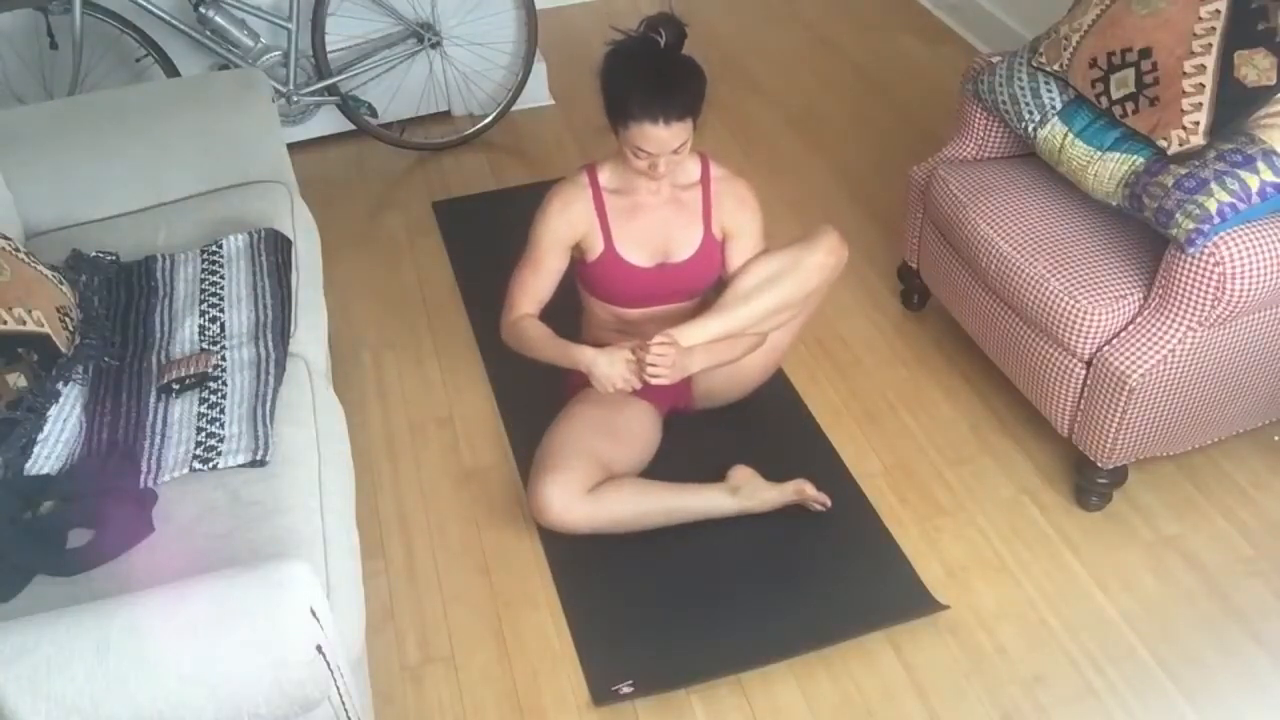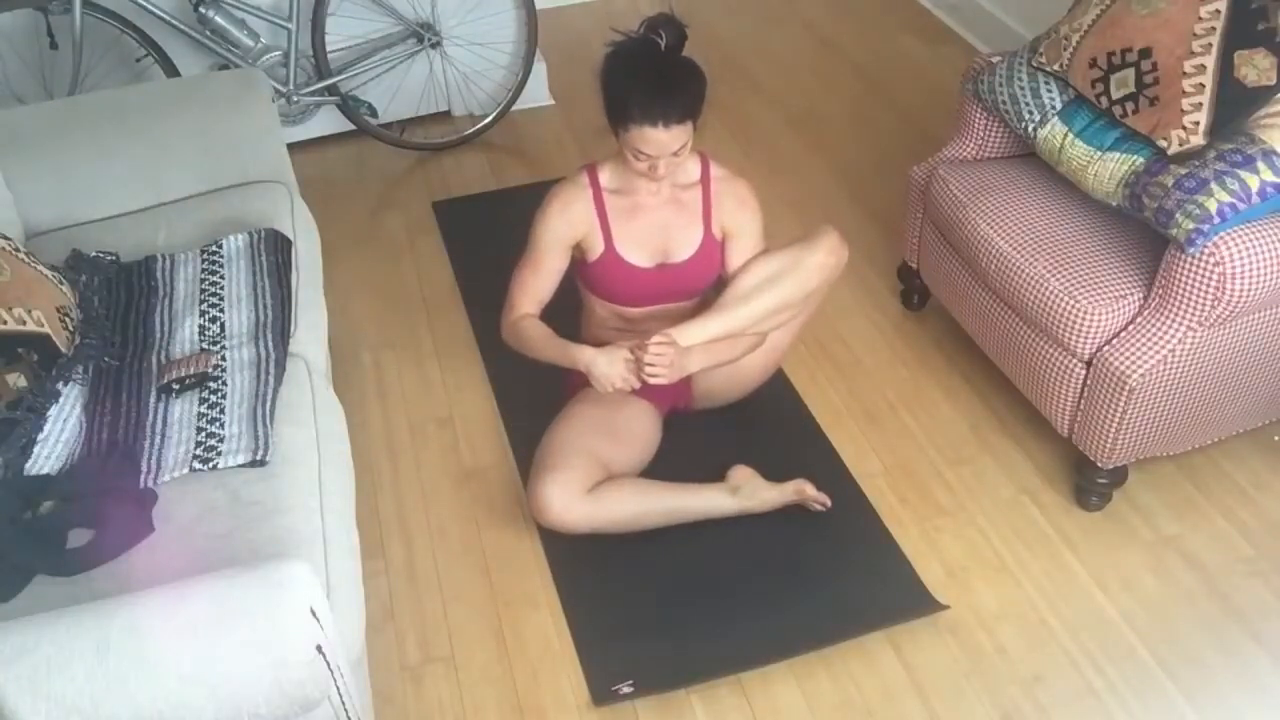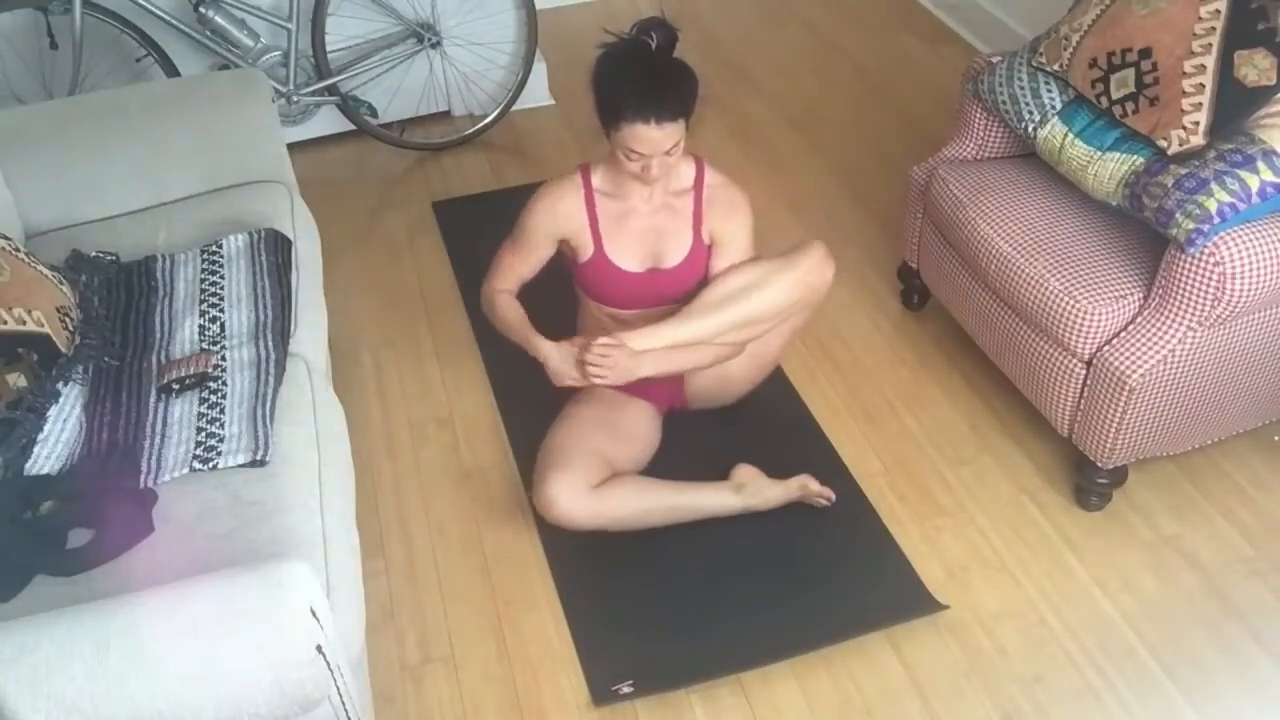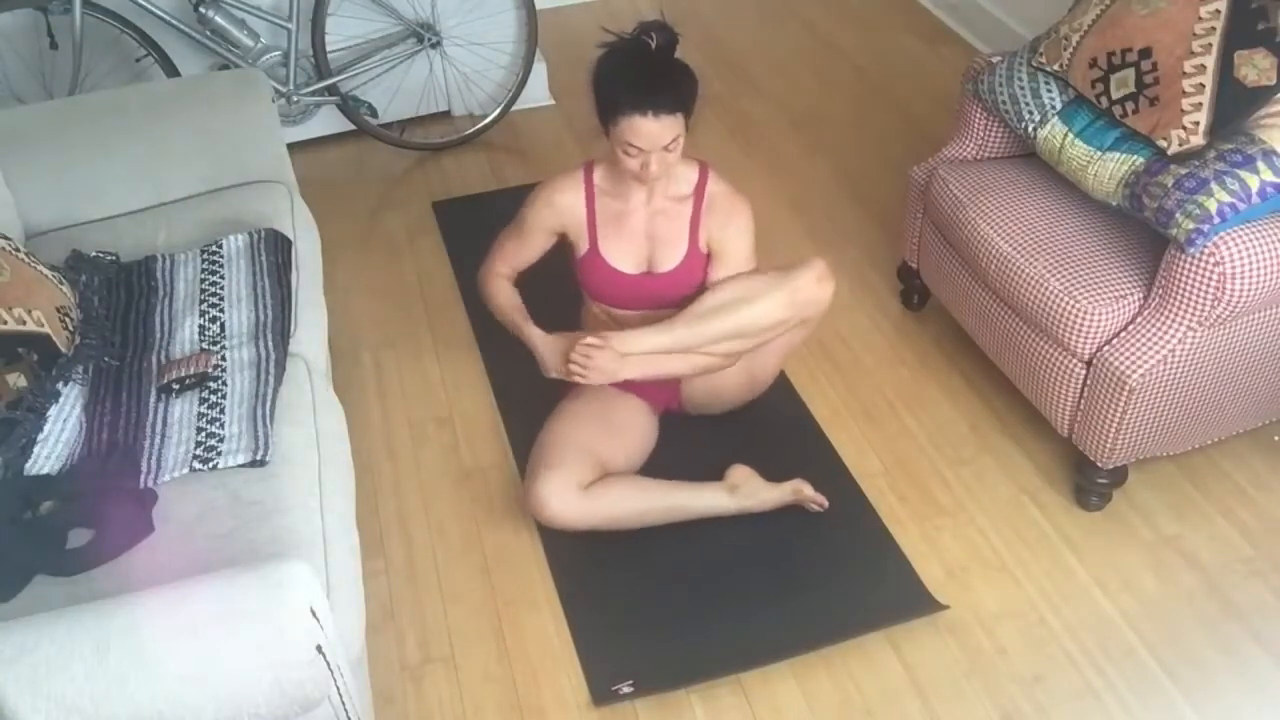
dt=0.4s
person 1, frame 1
left shoulder: (729, 195)
right shoulder: (573, 204)
left elbow: (751, 325)
right elbow: (516, 322)
left wrist: (685, 354)
right wrist: (587, 358)
left hip: (706, 370)
right hip: (618, 382)
left knee: (826, 248)
right knee: (554, 502)
left ankle: (677, 344)
right ankle: (736, 495)
person 1, frame 2
left shoulder: (729, 195)
right shoulder: (573, 204)
left elbow: (752, 323)
right elbow: (517, 321)
left wrist: (683, 355)
right wrist: (587, 358)
left hip: (706, 369)
right hip: (619, 380)
left knee: (827, 249)
right knee: (554, 503)
left ankle: (678, 343)
right ankle: (736, 496)
person 1, frame 3
left shoulder: (723, 201)
right shoulder: (564, 204)
left elbow: (729, 333)
right elbow: (497, 290)
left wrist: (636, 353)
right wrist: (545, 350)
left hip: (702, 370)
right hip: (619, 385)
left knee: (813, 265)
right knee: (559, 499)
left ankle: (629, 346)
right ankle: (738, 494)
person 1, frame 4
left shoulder: (723, 207)
right shoulder: (565, 198)
left elbow: (730, 331)
right elbow: (495, 275)
left wrist: (621, 351)
right wrist: (538, 340)
left hip: (701, 372)
right hip: (615, 383)
left knee: (813, 281)
right knee: (550, 499)
left ankle: (628, 349)
right ankle: (735, 495)
